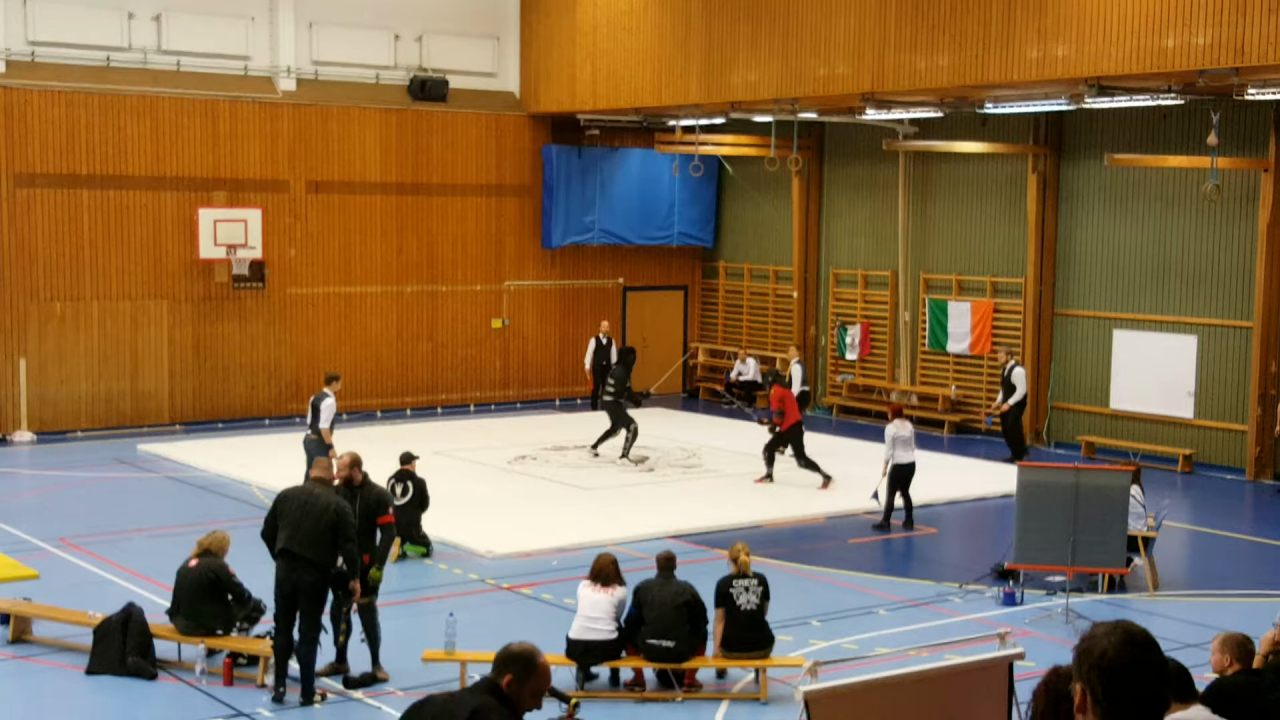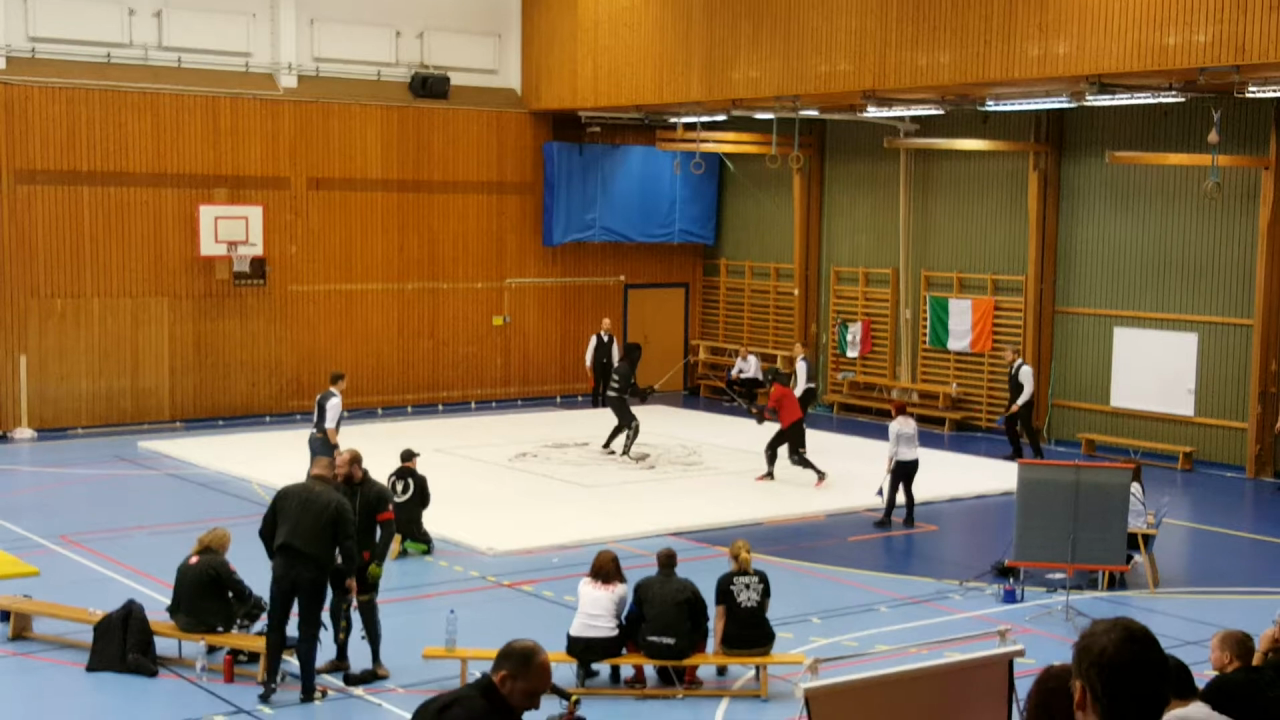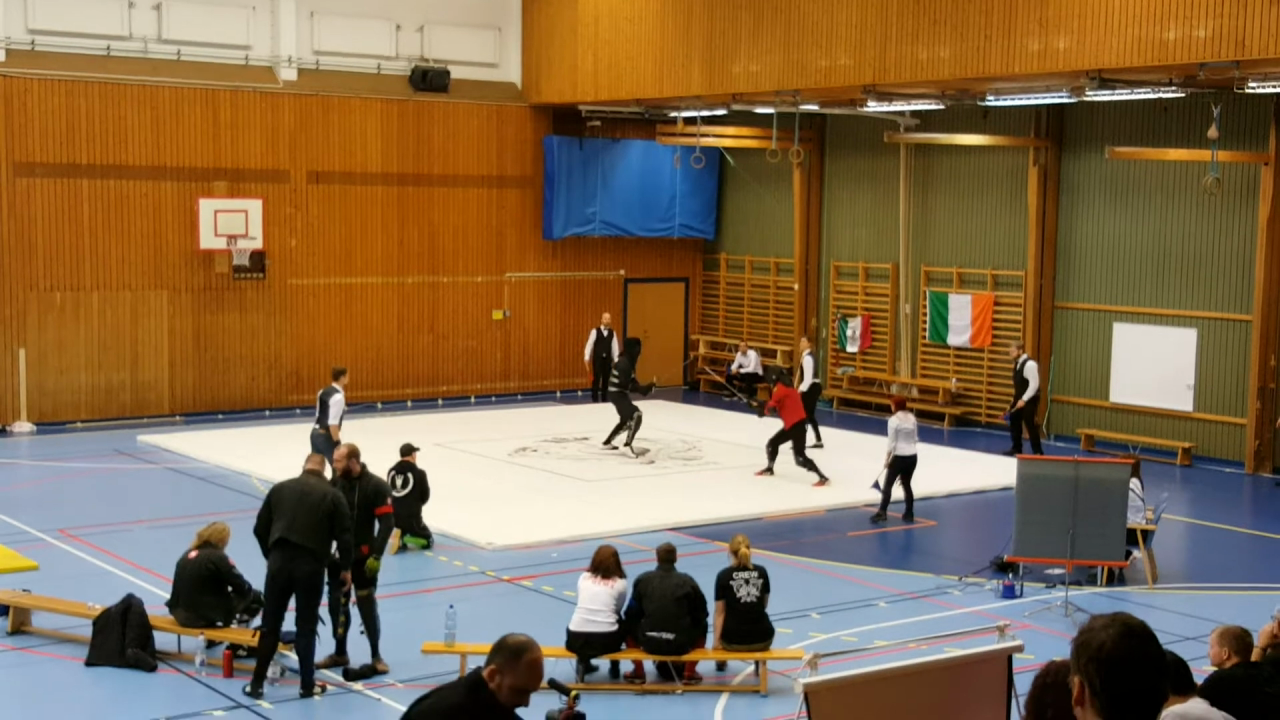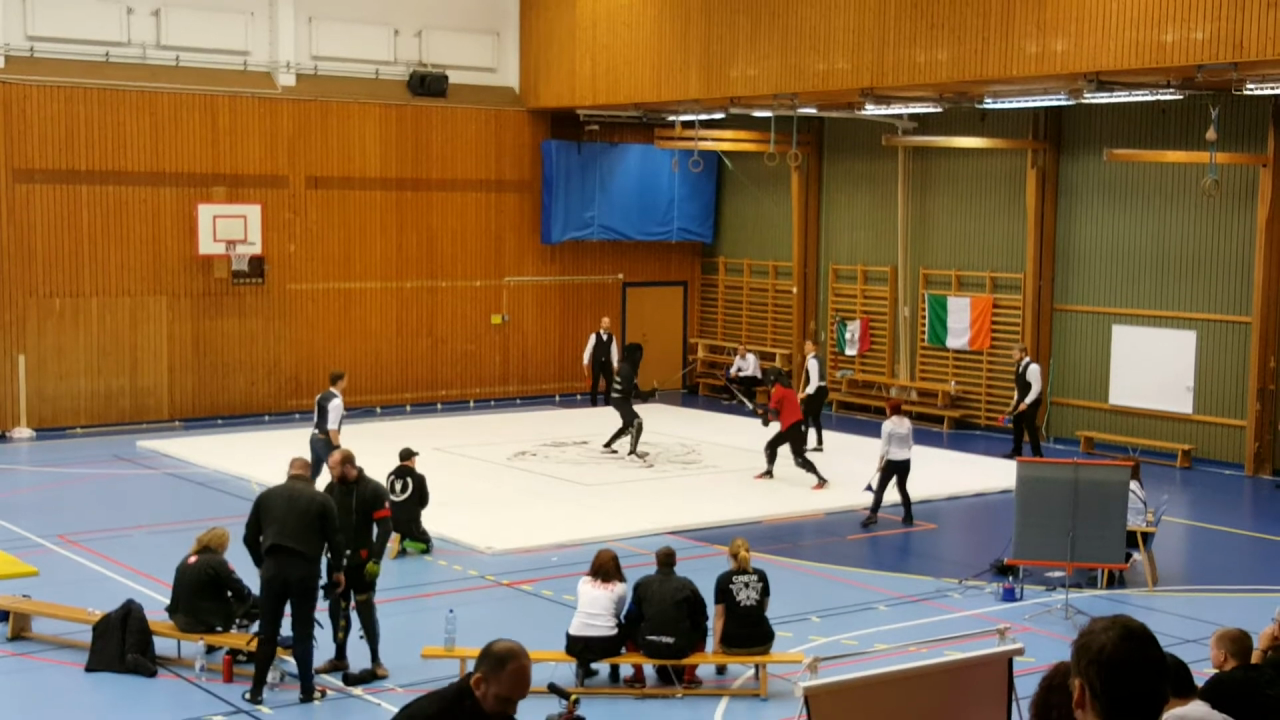
dt=0.2s
person 1, frame 1
left shoulder: (286, 495)
right shoulder: (338, 506)
left elbow: (267, 532)
right elbow: (348, 546)
right wrist: (354, 578)
left hip: (285, 569)
right hip: (315, 575)
left knee: (282, 627)
right knee: (308, 633)
left ankle: (279, 685)
right ankle: (308, 692)
person 1, frame 2
left shoulder: (286, 493)
right shoulder: (338, 503)
left elbow: (265, 530)
right elbow: (347, 543)
right wrist: (350, 575)
left hip: (284, 567)
right hip: (314, 572)
left knee: (276, 625)
right knee: (308, 631)
left ankle: (270, 682)
right ankle: (308, 689)
person 1, frame 3
left shoulder: (280, 488)
right shoulder: (333, 496)
left elbow: (260, 528)
right elbow: (344, 536)
left wrist: (269, 556)
right wrist: (345, 568)
left hip: (280, 561)
right hip: (311, 566)
left knee: (270, 624)
right knee: (306, 626)
left ankle: (257, 682)
right ankle: (307, 684)
person 1, frame 4
left shoulder: (267, 496)
right shoulder: (321, 500)
left elbow: (250, 536)
right elbow: (334, 538)
left wrist: (260, 565)
right wrist: (338, 570)
left hip: (273, 568)
right hip: (304, 570)
left knee: (267, 631)
right knee: (303, 632)
left ankle: (256, 690)
right ankle: (307, 689)
person 2, frame 1
left shoulder: (378, 496)
right shoulder: (336, 492)
left elbow: (388, 533)
left wrist: (379, 566)
left hip: (364, 566)
left knee: (368, 614)
right knee: (339, 612)
left ankle: (376, 664)
right ankle: (340, 662)
person 2, frame 2
left shoulder: (378, 493)
right shoulder: (336, 489)
left elbow: (388, 530)
left wrist: (378, 562)
left hip: (364, 563)
left knee: (368, 611)
right knee: (338, 609)
left ankle: (377, 661)
right ankle: (341, 659)
person 2, frame 3
left shoulder: (377, 486)
right shoulder: (334, 483)
left elbow: (386, 523)
left wrist: (376, 556)
left hip: (362, 556)
left knee: (367, 606)
right knee: (337, 603)
left ankle: (376, 656)
right ankle: (340, 654)
person 2, frame 4
left shoulder: (374, 491)
right shoulder: (332, 488)
left elbow: (385, 527)
left wrist: (376, 559)
left hip: (361, 561)
left knee: (366, 610)
right knee: (337, 608)
left ankle: (376, 661)
right ankle: (340, 658)
